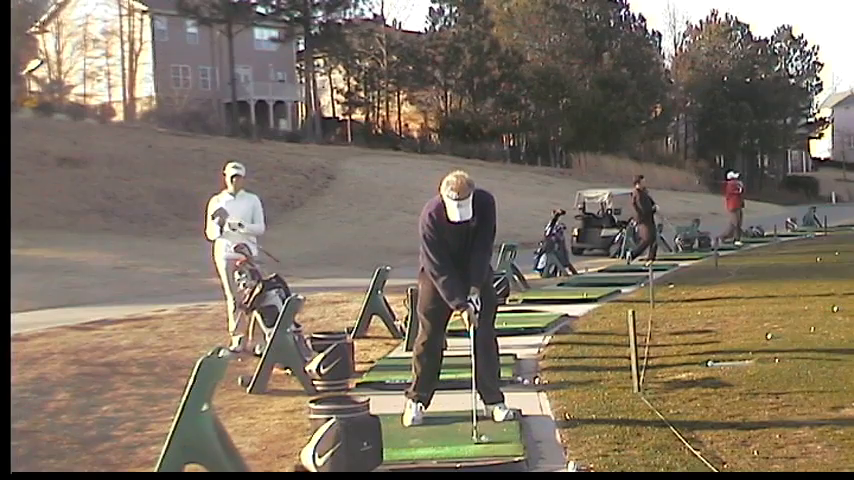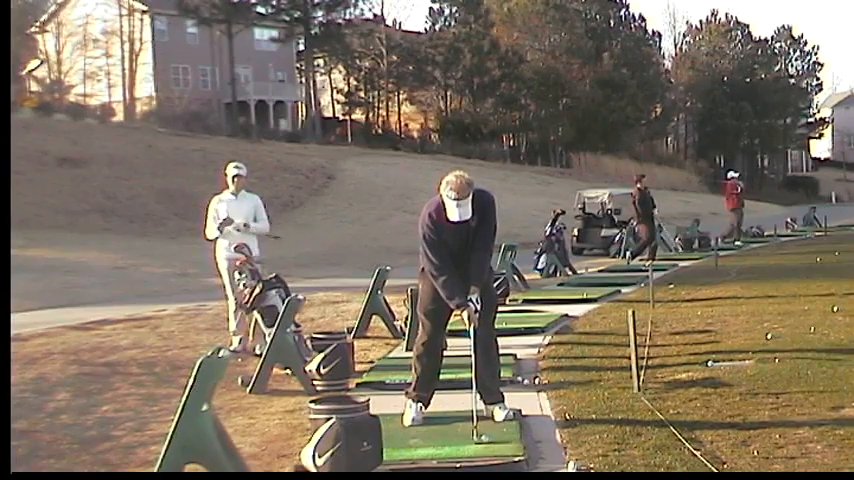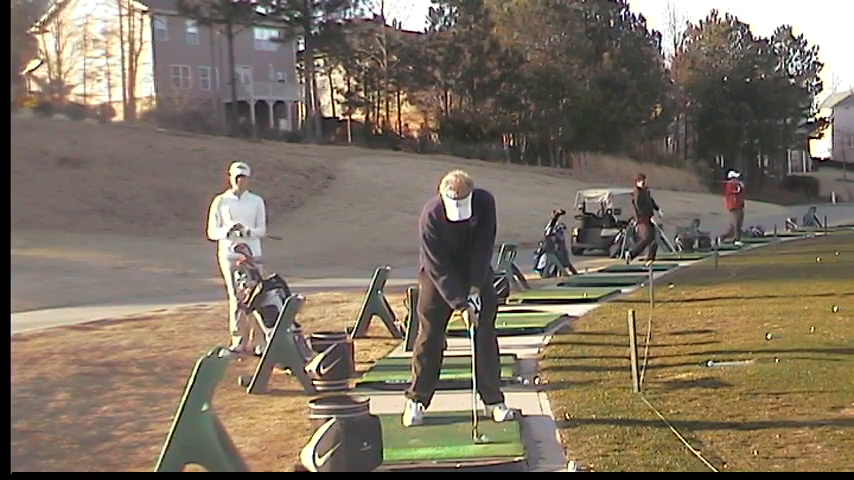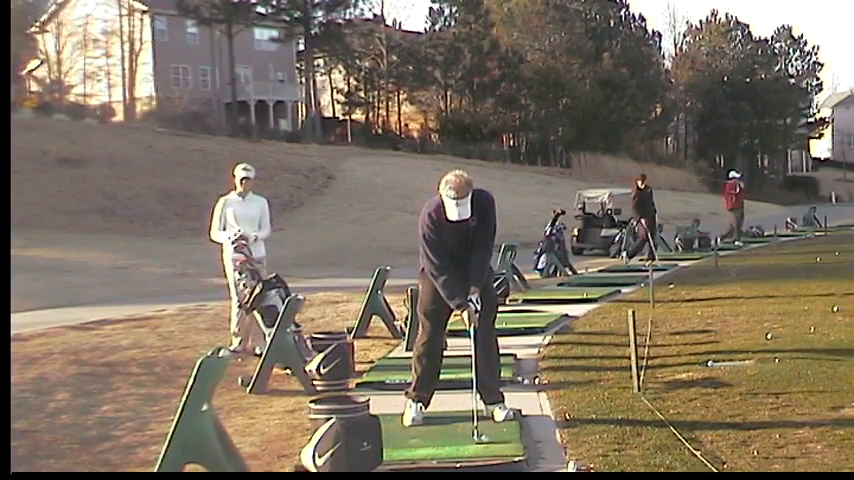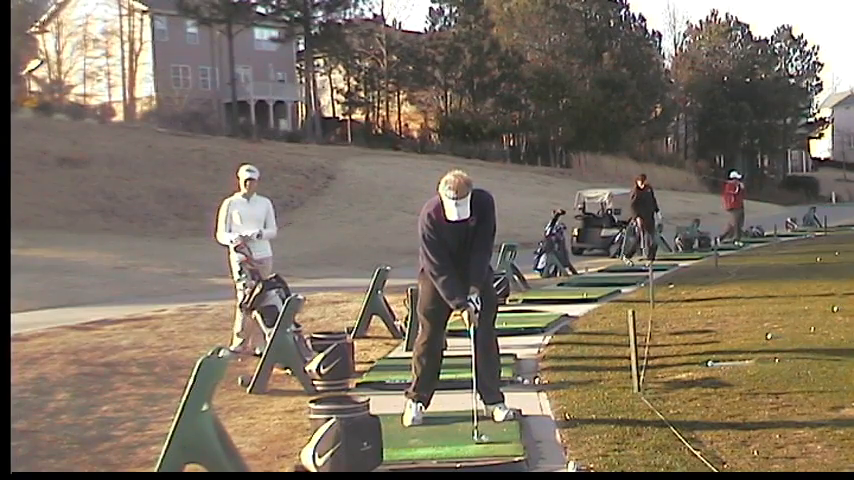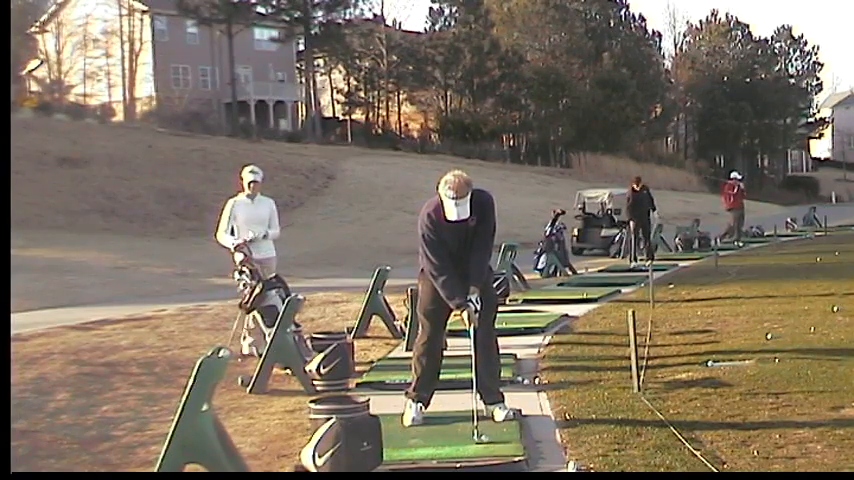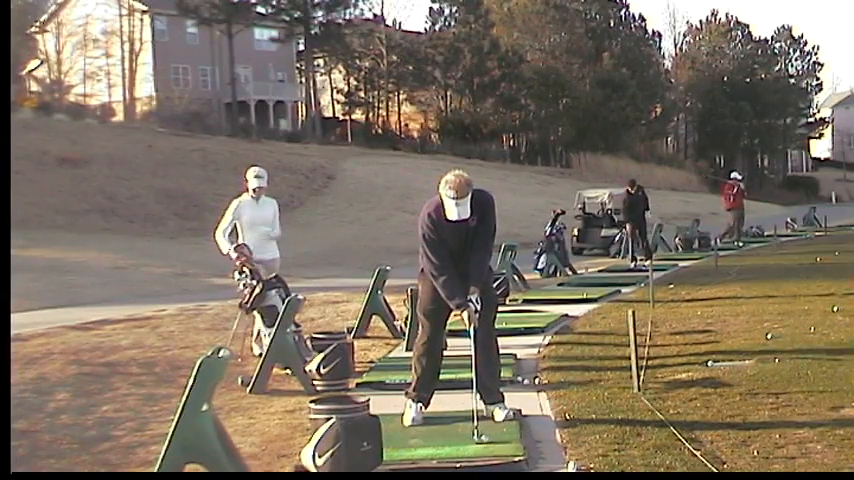
dt=0.3s
person 1, frame 1
left shoulder: (485, 203)
right shoulder: (431, 215)
left elbow: (483, 249)
right elbow: (438, 267)
left wrist: (474, 291)
right wrist: (460, 305)
left hip: (477, 273)
right hip: (438, 276)
left knee: (485, 335)
right knee: (429, 336)
left ankle: (493, 399)
right ankle: (416, 400)
person 1, frame 2
left shoulder: (485, 202)
right shoulder: (430, 215)
left elbow: (484, 249)
right elbow: (437, 267)
left wrist: (474, 290)
right wrist: (460, 304)
left hip: (477, 273)
right hip: (438, 276)
left knee: (485, 334)
right knee: (429, 336)
left ankle: (493, 399)
right ankle: (416, 400)
person 1, frame 3
left shoulder: (485, 202)
right shoulder: (430, 215)
left elbow: (483, 249)
right elbow: (438, 267)
left wrist: (475, 291)
right wrist: (460, 304)
left hip: (477, 274)
right hip: (438, 276)
left knee: (485, 335)
right knee: (429, 336)
left ankle: (493, 399)
right ankle: (416, 400)
person 1, frame 4
left shoulder: (485, 202)
right shoulder: (430, 215)
left elbow: (483, 249)
right elbow: (438, 267)
left wrist: (475, 290)
right wrist: (460, 304)
left hip: (477, 273)
right hip: (438, 276)
left knee: (485, 335)
right knee: (429, 336)
left ankle: (493, 399)
right ankle: (416, 400)
person 1, frame 5
left shoulder: (484, 202)
right shoulder: (429, 215)
left elbow: (483, 248)
right elbow: (437, 267)
left wrist: (474, 290)
right wrist: (459, 304)
left hip: (477, 273)
right hip: (437, 277)
left knee: (485, 335)
right knee: (429, 336)
left ankle: (493, 399)
right ankle: (416, 399)
person 1, frame 6
left shoulder: (484, 202)
right shoulder: (429, 215)
left elbow: (482, 249)
right elbow: (437, 267)
left wrist: (473, 291)
right wrist: (459, 304)
left hip: (477, 273)
right hip: (437, 277)
left knee: (485, 335)
right knee: (429, 335)
left ankle: (493, 399)
right ankle: (416, 400)
person 1, frame 7
left shoulder: (484, 202)
right shoulder: (429, 215)
left elbow: (483, 249)
right elbow: (437, 267)
left wrist: (474, 291)
right wrist: (459, 304)
left hip: (477, 273)
right hip: (437, 277)
left knee: (485, 335)
right knee: (429, 336)
left ankle: (493, 399)
right ankle: (416, 400)
person 2, frame 1
left shoulder: (253, 200)
right shoulder: (216, 201)
left elbow: (260, 228)
right elbow: (210, 234)
left wrist: (238, 224)
right wrist: (219, 224)
left hip: (249, 255)
right hip: (225, 255)
right knee: (233, 298)
right ankle: (237, 341)
person 2, frame 2
left shoulder: (254, 200)
right shoulder: (217, 201)
left elbow: (265, 227)
right elbow: (209, 233)
left wrist: (244, 225)
right wrist: (220, 227)
left hip: (250, 255)
right hip: (226, 255)
right knee: (234, 298)
right ankle: (238, 340)
person 2, frame 3
left shoulder: (256, 201)
right shoulder: (220, 201)
left elbow: (262, 230)
right elbow: (211, 232)
left wrist: (246, 231)
right wrist: (228, 230)
left hip: (253, 255)
right hip: (229, 255)
right knee: (236, 298)
left ankle: (259, 341)
right ankle: (238, 340)
person 2, frame 4
left shoulder: (261, 202)
right shoulder: (225, 202)
left elbow: (266, 230)
right elbow: (215, 233)
left wrist: (253, 237)
right wrist: (231, 236)
left hip: (257, 256)
right hip: (234, 257)
right knee: (238, 299)
right ankle: (238, 341)
person 2, frame 5
left shoulder: (265, 203)
right shoulder: (229, 203)
left elbow: (273, 231)
right elbow: (220, 234)
left wrist: (256, 233)
right wrist: (234, 239)
left hip: (263, 257)
right hip: (241, 258)
right knee: (244, 300)
left ankle: (259, 343)
right ankle: (240, 342)
person 2, frame 6
left shoulder: (269, 203)
right shoulder: (234, 204)
left elbow: (276, 231)
right elbow: (221, 234)
left wrist: (260, 235)
right wrist: (235, 243)
left hip: (268, 256)
person 2, frame 7
left shoulder: (272, 204)
right shoulder: (238, 204)
left elbow: (276, 231)
right elbow: (220, 232)
left wrist: (274, 233)
right wrist: (230, 251)
left hip: (271, 257)
right hip: (249, 259)
left ankle: (259, 341)
right ankle: (265, 343)
